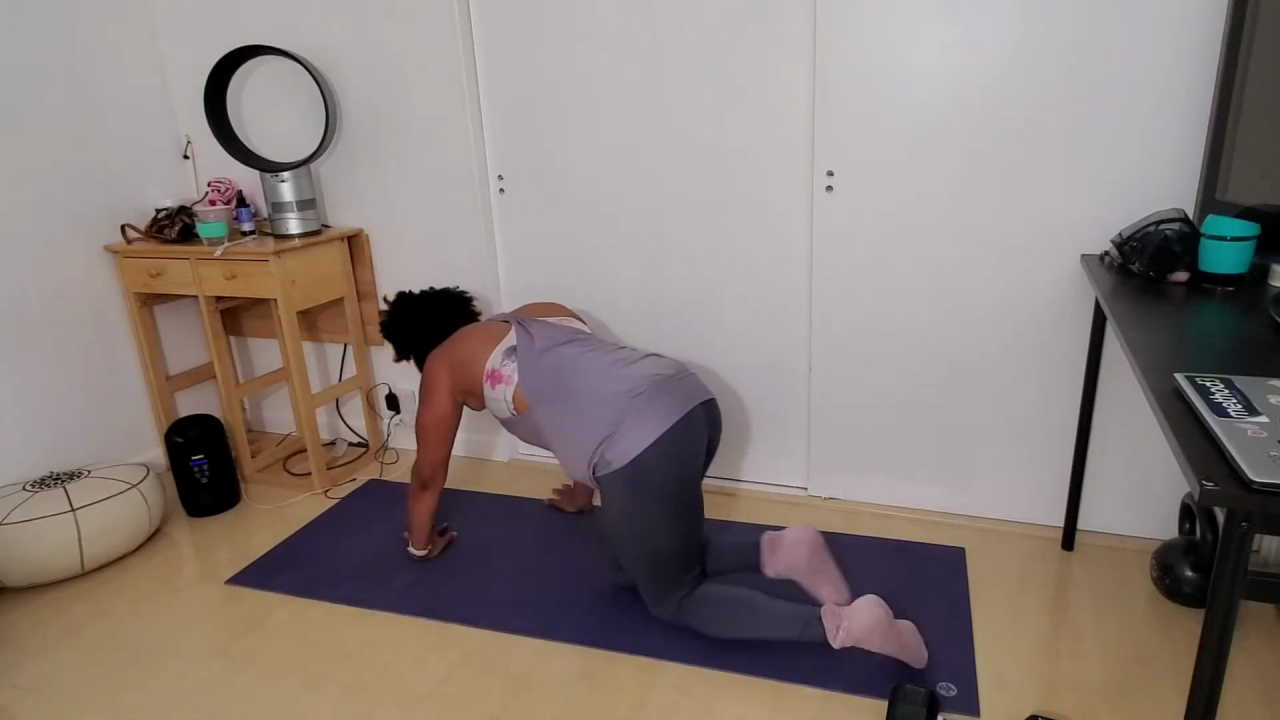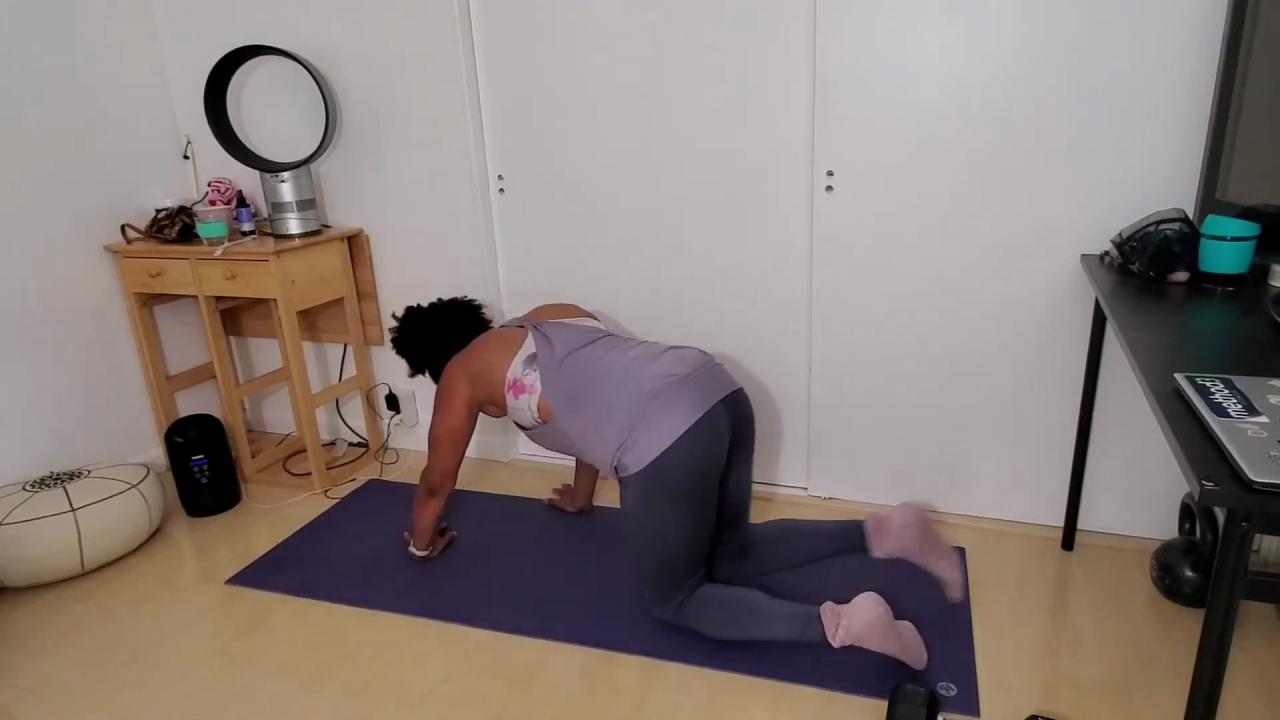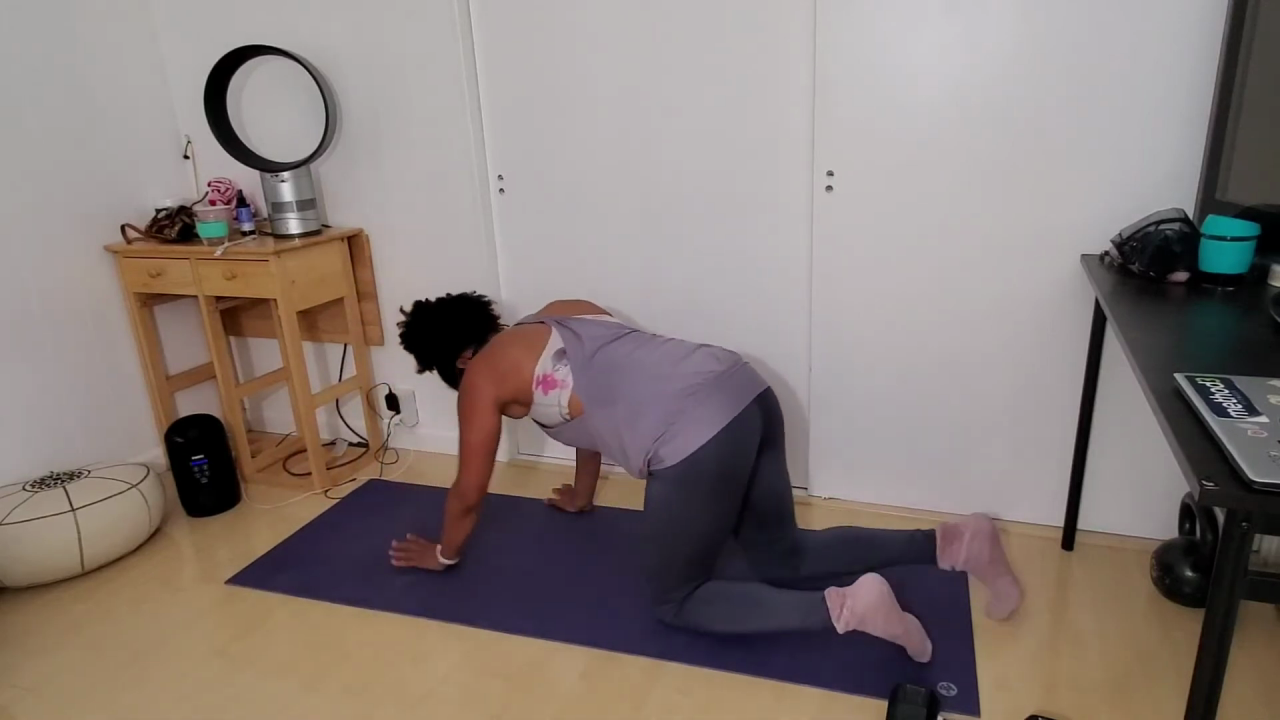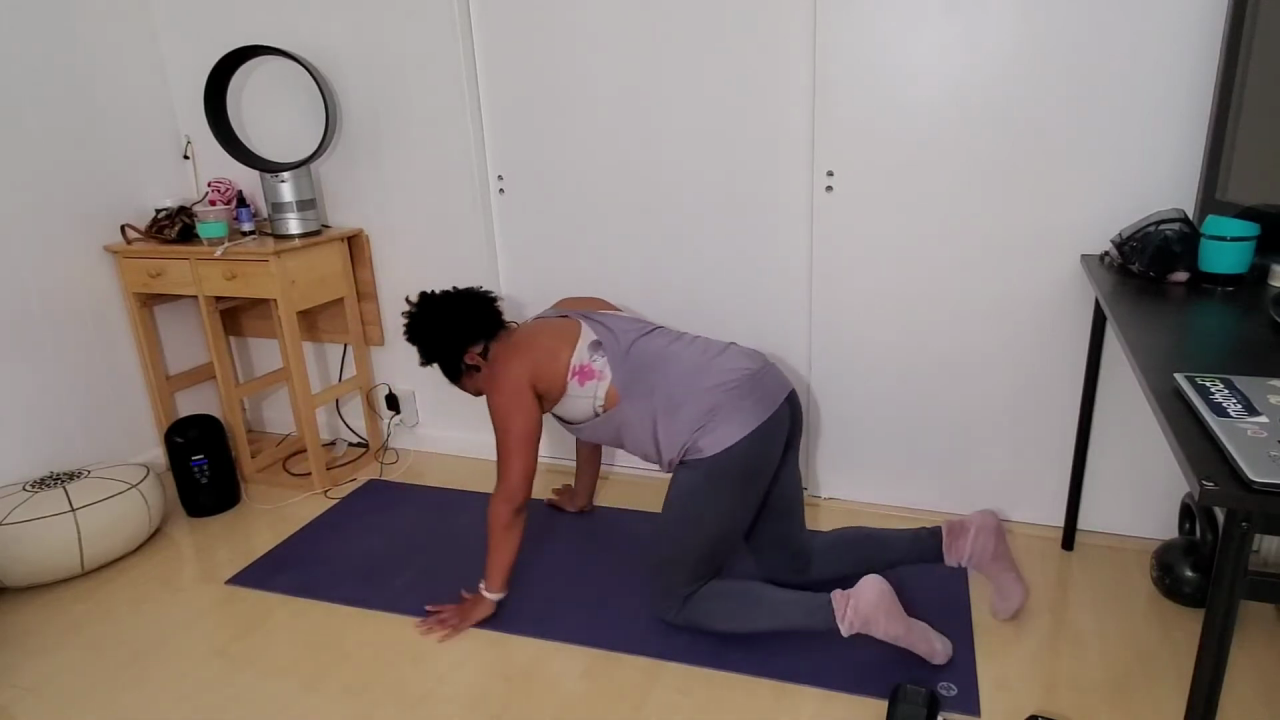
dt=0.2s
person 1, frame 1
left shoulder: (443, 364)
right shoulder: (541, 311)
left elbow: (428, 475)
left wrist: (421, 542)
right wrist: (581, 492)
left hip: (640, 446)
right hip: (690, 400)
left knee: (675, 600)
right knee: (642, 555)
left ankle: (842, 623)
right ankle: (777, 551)
person 1, frame 2
left shoulder: (461, 374)
right shoulder: (553, 315)
left elbow: (435, 482)
left wrist: (421, 543)
right wrist: (580, 494)
left hip: (667, 443)
right hip: (716, 392)
left knee: (677, 601)
right knee: (730, 554)
left ankle: (842, 622)
right ankle: (884, 533)
person 1, frame 3
left shoulder: (484, 374)
right shoulder: (564, 313)
left elbow: (468, 495)
left wrist: (441, 554)
right wrist: (580, 496)
left hip: (697, 440)
right hip: (744, 392)
left knee: (677, 601)
right knee: (783, 558)
left ankle: (845, 606)
right ankle: (955, 541)
person 1, frame 4
left shoulder: (509, 368)
right shoulder: (568, 314)
left elbow: (512, 499)
left wrist: (487, 597)
right wrist: (580, 496)
left hip: (725, 435)
right hip: (765, 393)
left knee: (678, 600)
right knee: (790, 562)
left ankle: (851, 609)
right ankle: (962, 538)
